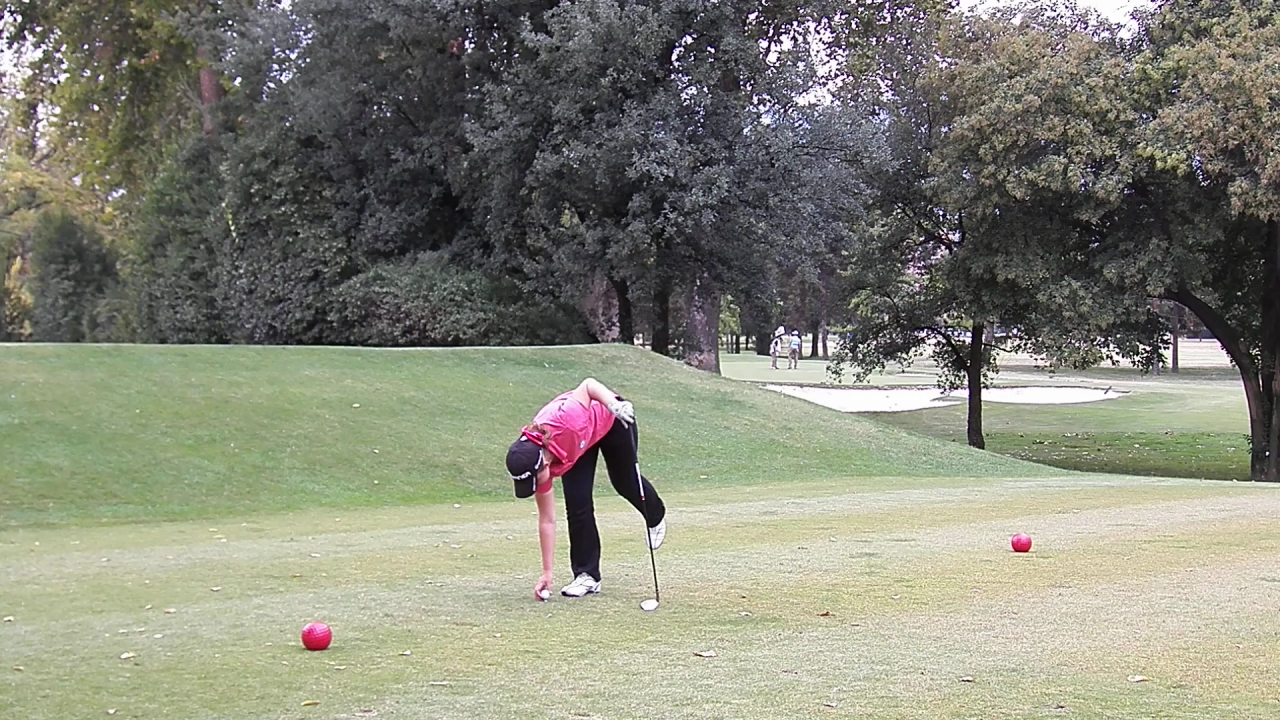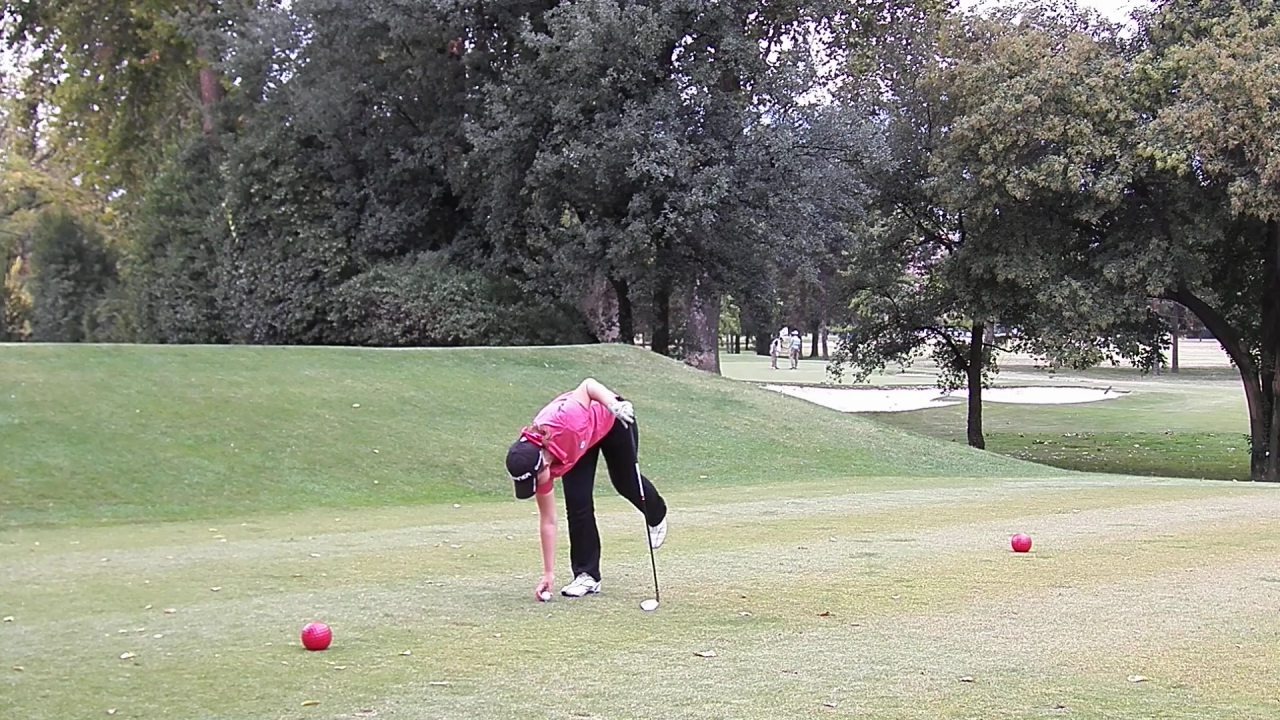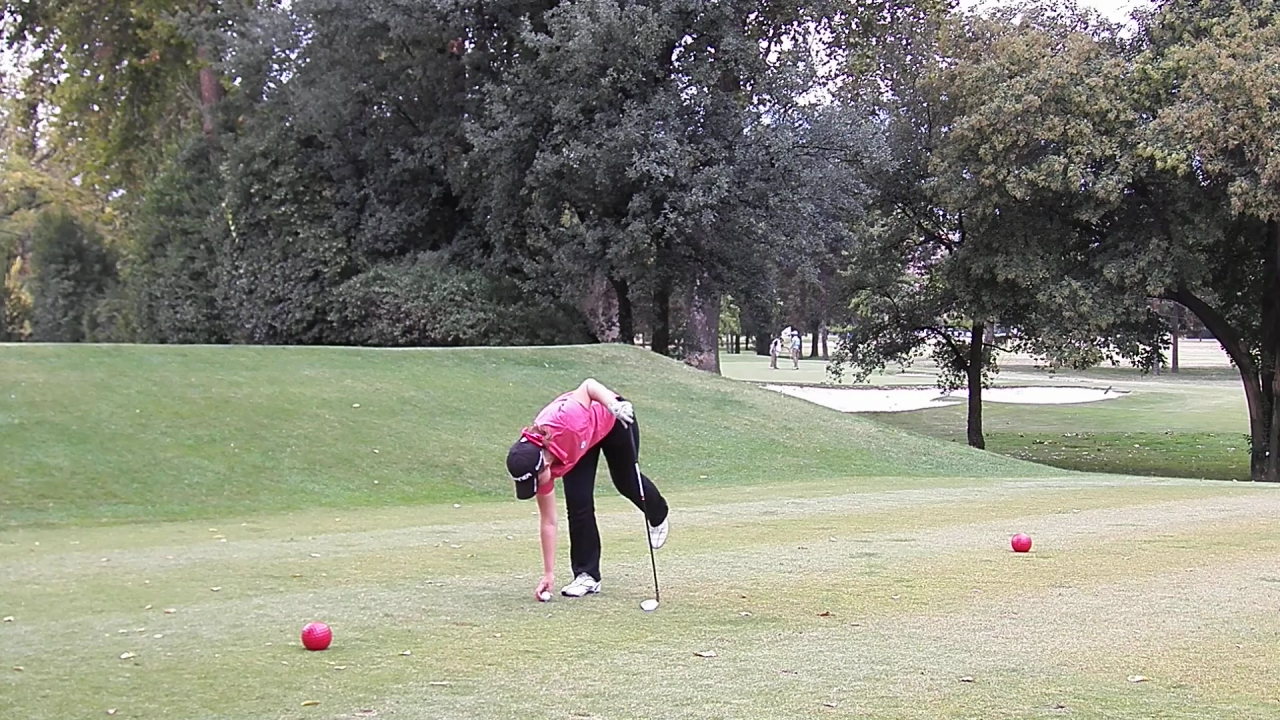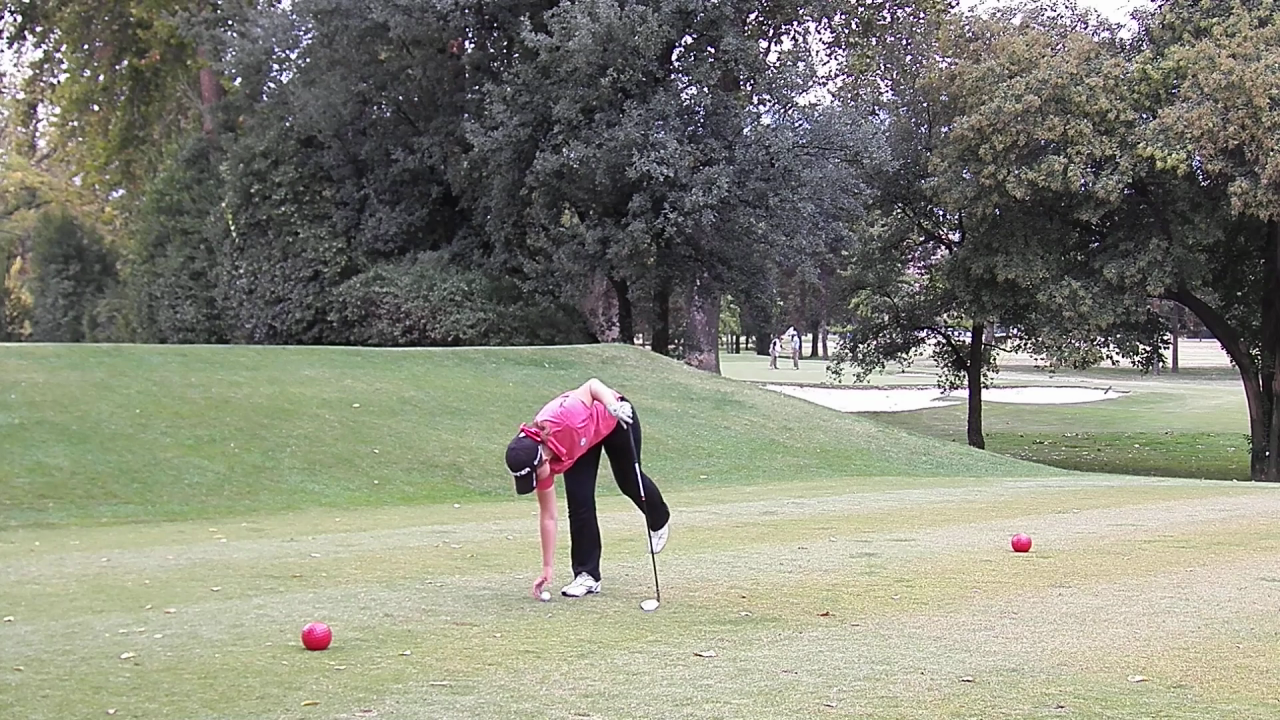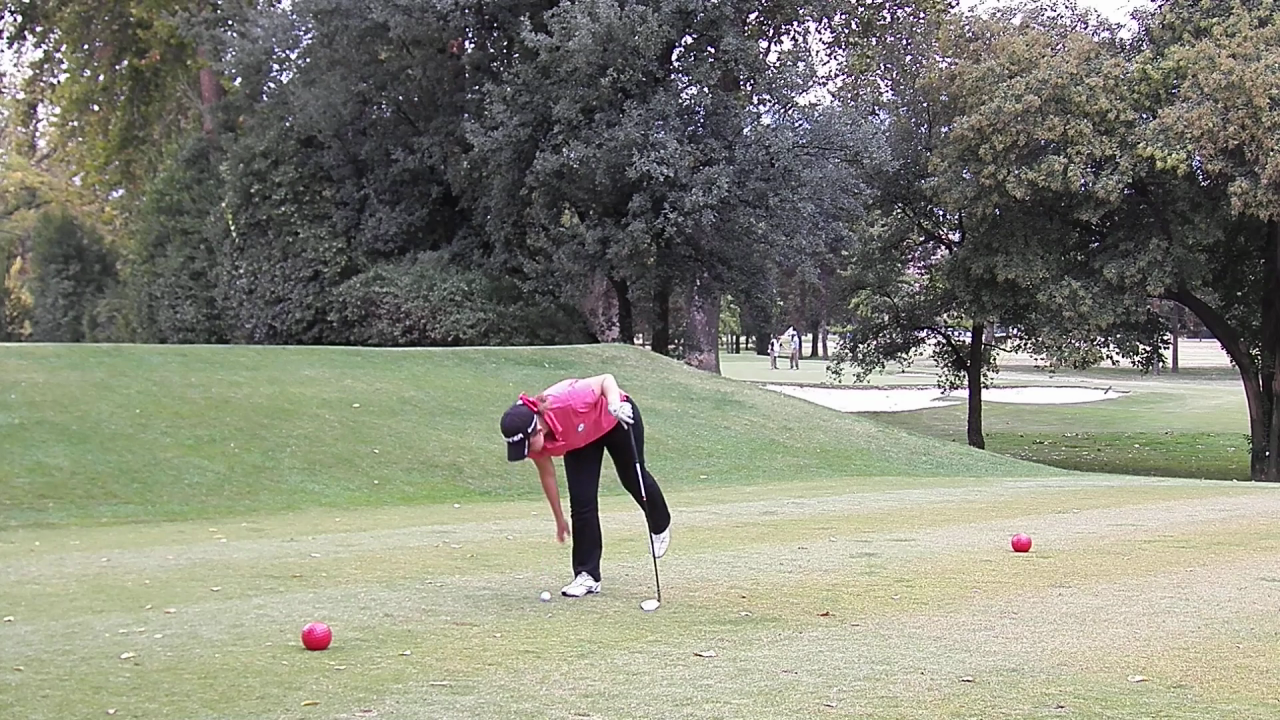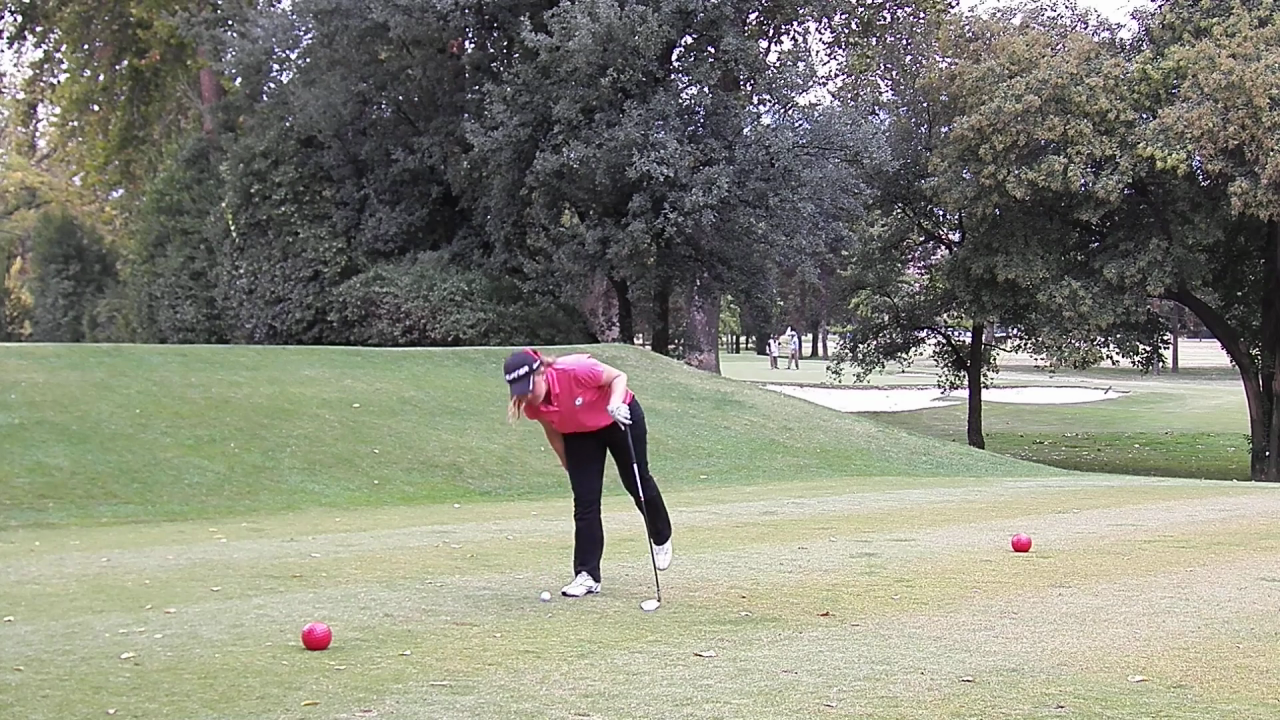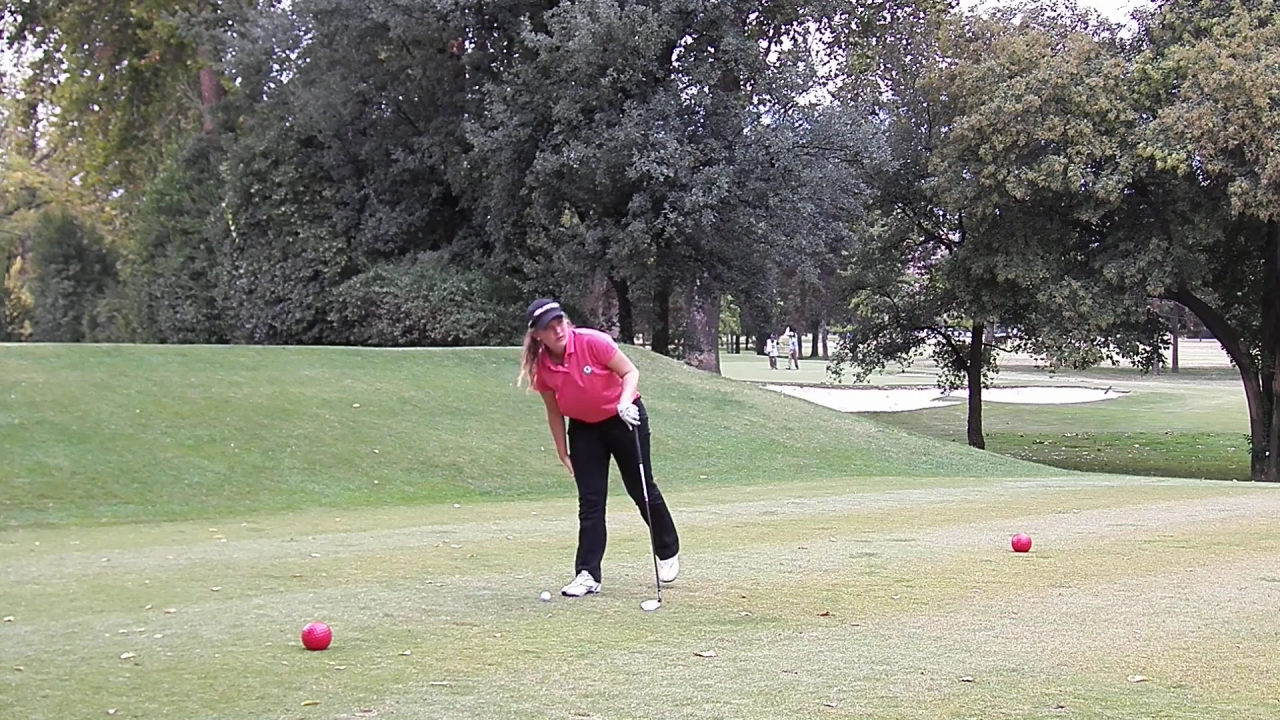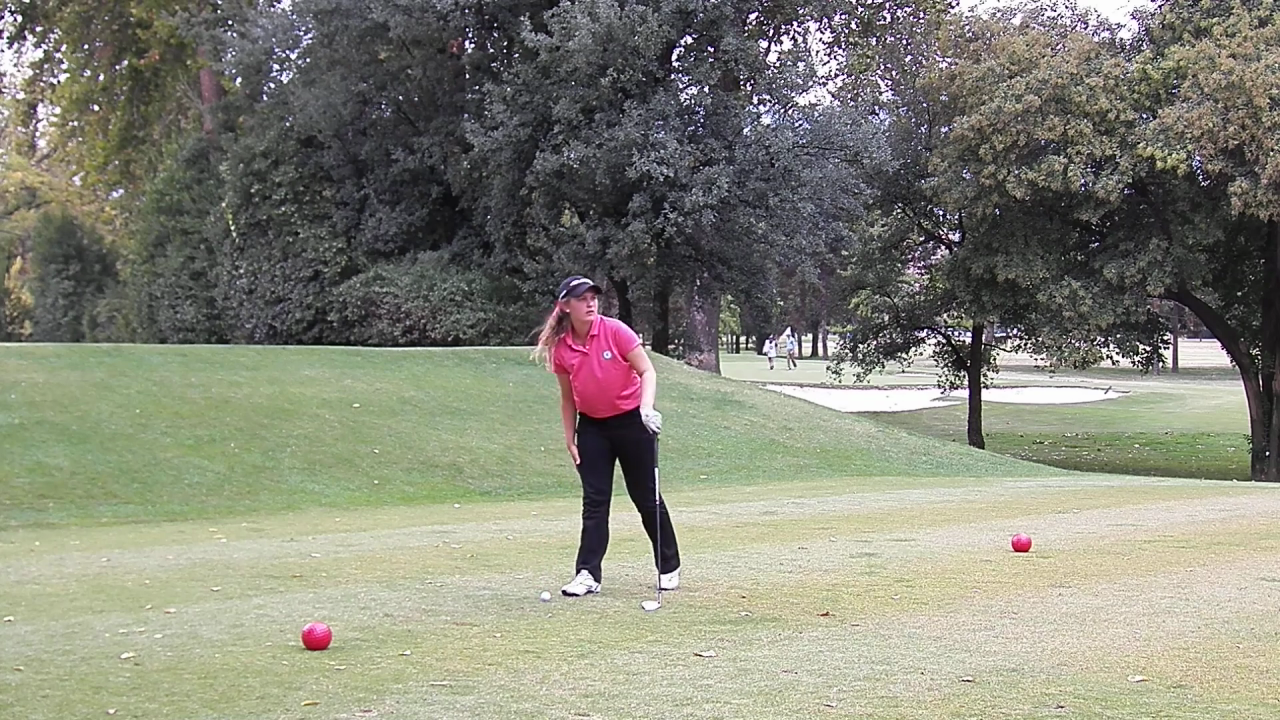
dt=0.2s
person 1, frame 1
left shoulder: (564, 423)
right shoulder: (535, 462)
left elbow: (588, 384)
right elbow: (547, 520)
left wrist: (615, 404)
right wrist: (547, 571)
left hip: (613, 421)
right hip: (576, 443)
left knee: (626, 482)
right knee: (577, 505)
left ankle: (655, 518)
right ankle: (587, 574)
person 1, frame 2
left shoulder: (564, 423)
right shoulder: (536, 464)
left elbow: (587, 385)
right elbow: (548, 521)
left wrist: (614, 404)
right wrist: (548, 572)
left hip: (614, 421)
right hip: (578, 443)
left knee: (627, 482)
right knee: (577, 505)
left ankle: (656, 516)
right ankle: (587, 574)
person 1, frame 3
left shoulder: (564, 424)
right shoulder: (536, 464)
left elbow: (588, 385)
right elbow: (548, 522)
left wrist: (614, 405)
right wrist: (548, 573)
left hip: (614, 421)
right hip: (579, 445)
left knee: (627, 482)
right knee: (578, 505)
left ankle: (658, 516)
right ankle: (587, 574)
person 1, frame 4
left shoulder: (565, 421)
right shoulder: (538, 458)
left elbow: (592, 385)
right elbow: (548, 516)
left wrist: (613, 405)
right wrist: (547, 567)
left hip: (617, 422)
left knee: (630, 482)
right knee: (579, 503)
left ankle: (659, 522)
right ankle: (587, 573)
person 1, frame 5
left shoulder: (568, 402)
right shoulder: (535, 440)
left elbow: (606, 379)
right elbow: (547, 477)
left wrist: (615, 405)
right wrist: (559, 520)
left hip: (618, 421)
left knee: (634, 479)
right knee: (582, 501)
left ankle: (660, 526)
right ankle: (587, 574)
person 1, frame 6
left shoulder: (576, 369)
right shoulder: (531, 404)
left elbow: (619, 377)
right elbow: (553, 432)
left wrist: (615, 404)
right wrist: (568, 464)
left hip: (620, 418)
right hip: (580, 435)
left knee: (637, 481)
right knee: (585, 502)
left ankle: (662, 536)
right ankle: (587, 575)
person 1, frame 7
left shoulder: (593, 342)
right shoulder: (540, 369)
left elbow: (630, 373)
right elbow: (554, 413)
left wrist: (624, 402)
right wrist: (563, 453)
left hip: (622, 419)
right hip: (584, 430)
left knee: (641, 488)
right knee: (590, 501)
left ankle: (668, 551)
right ankle: (588, 574)
person 1, frame 8
left shoulder: (616, 331)
right shoulder: (559, 348)
left elbow: (647, 371)
right elbow: (567, 398)
left wrist: (648, 406)
right wrist: (570, 440)
left hip: (632, 421)
right hip: (592, 428)
left knee: (645, 496)
right knee: (594, 501)
left ankle: (669, 567)
right ankle: (587, 574)
